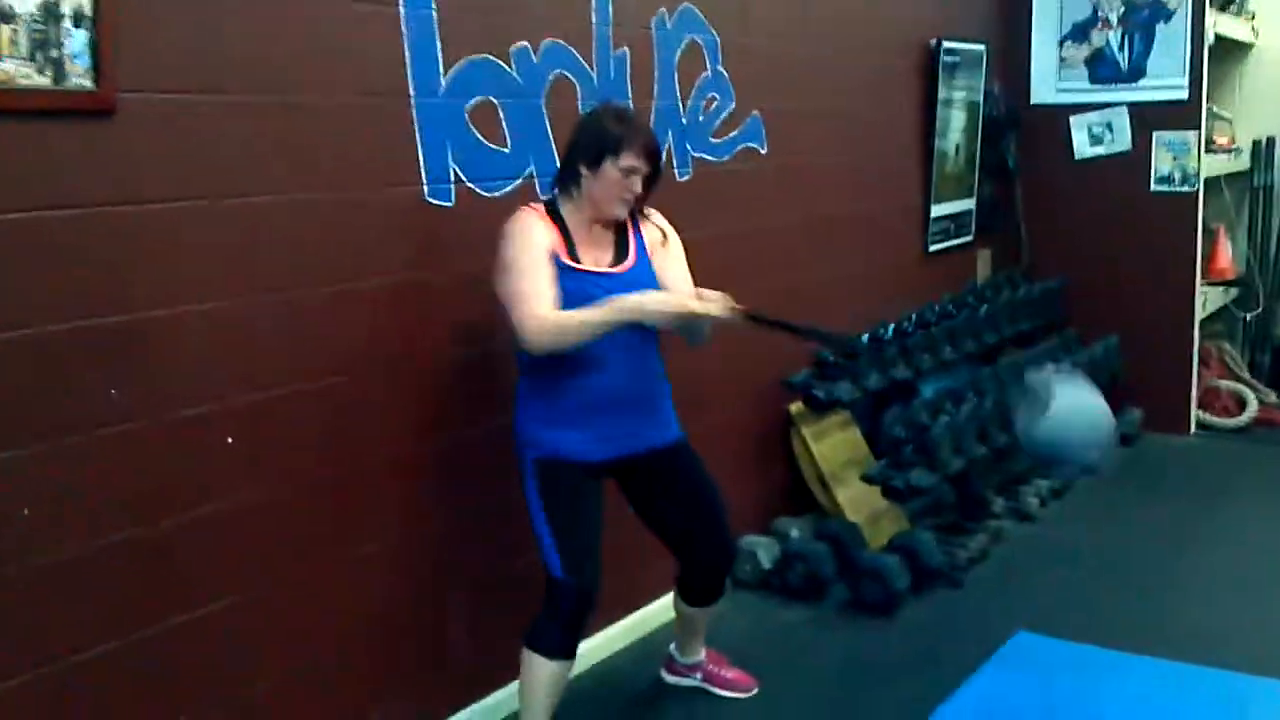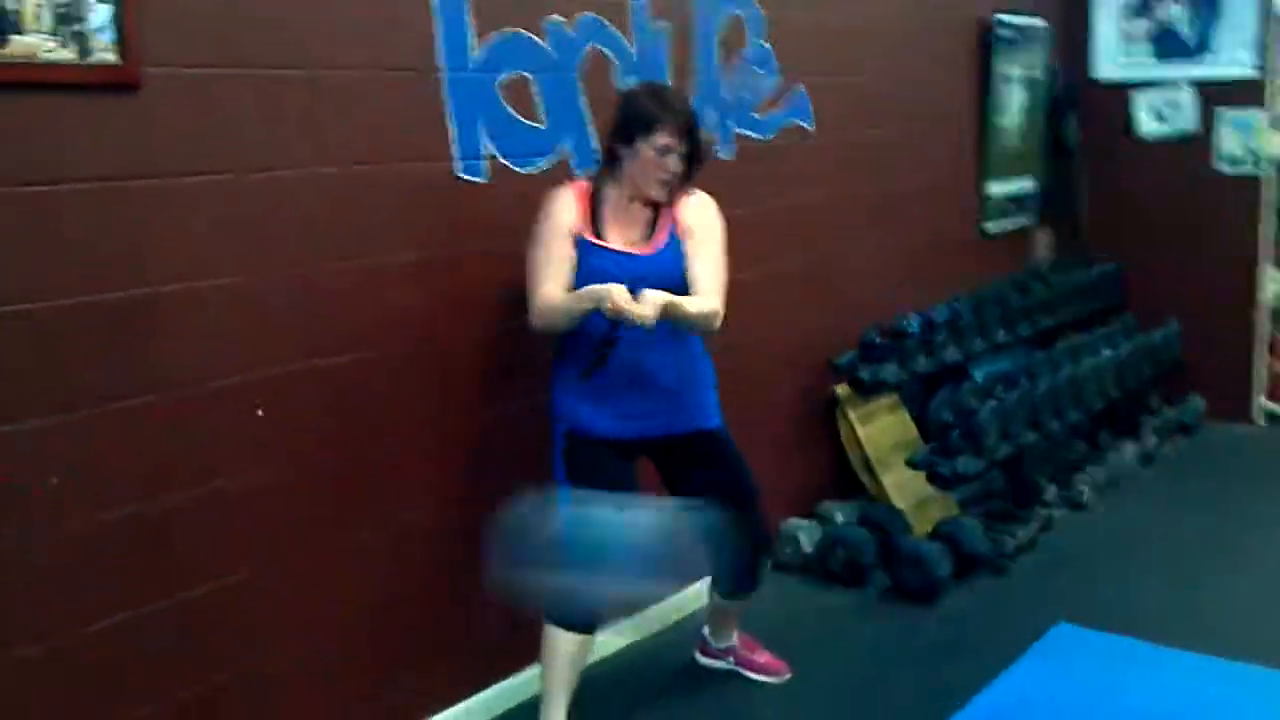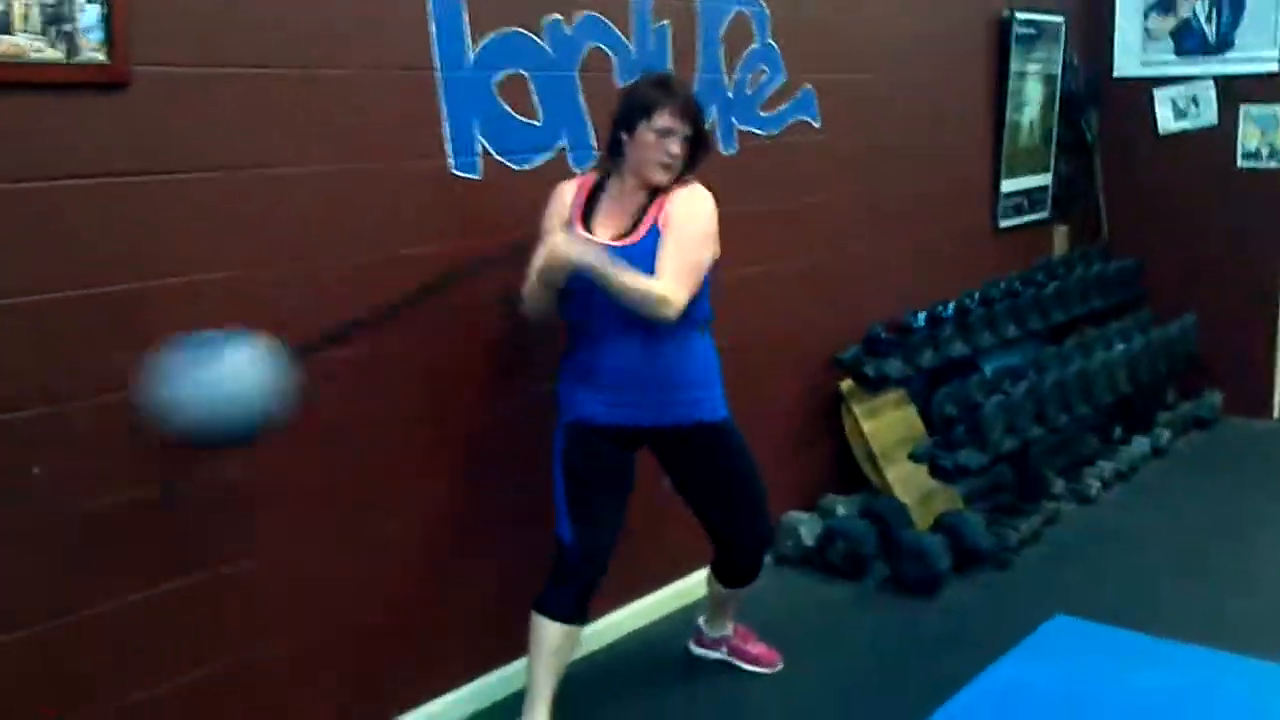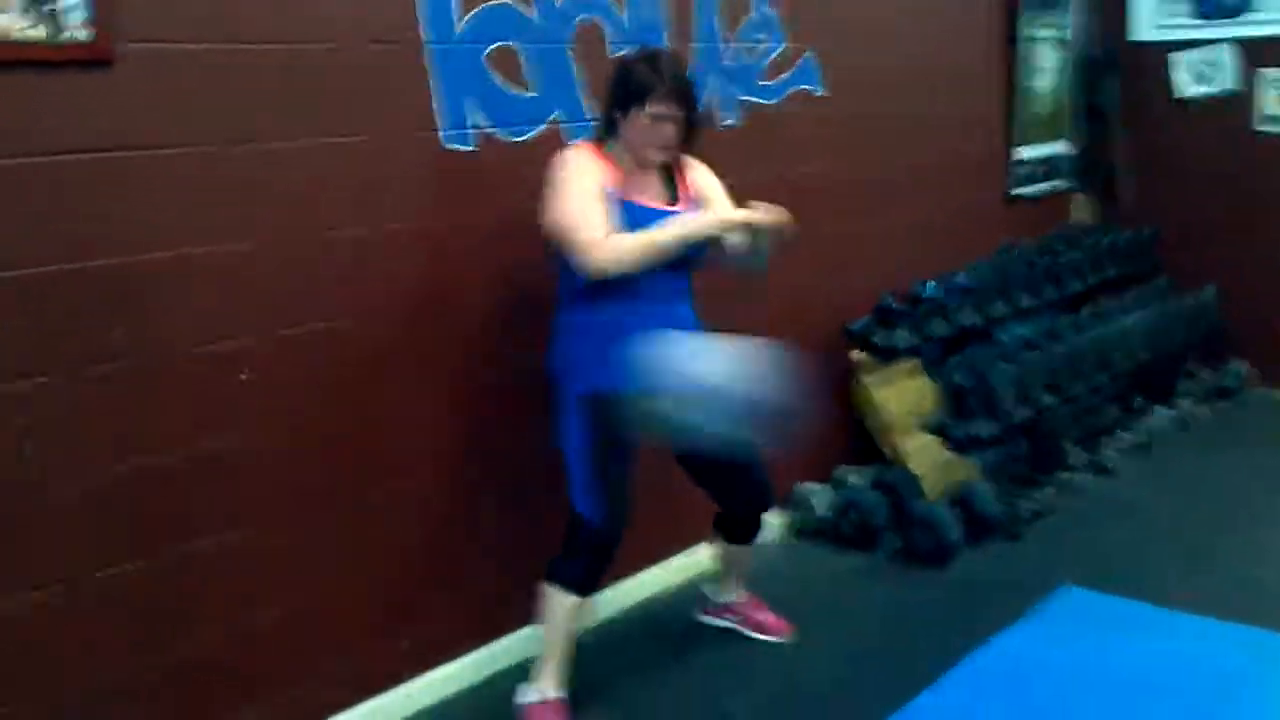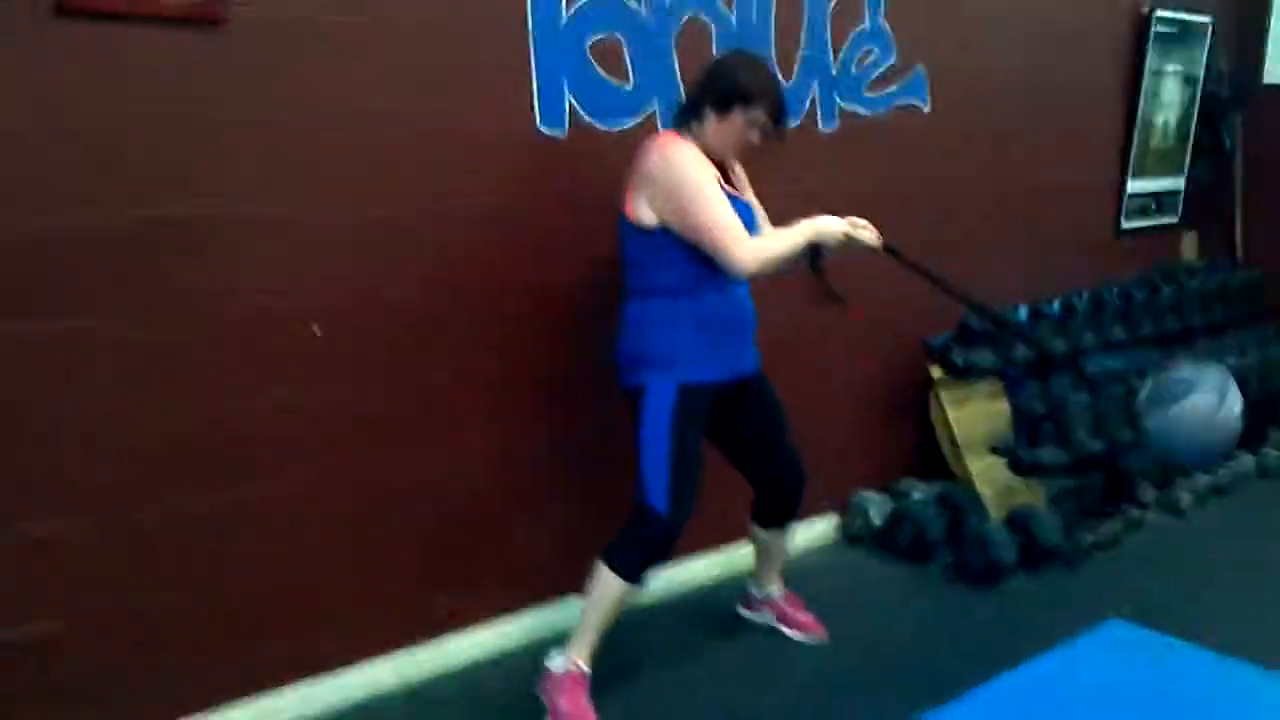
dt=0.2s
person 1, frame 1
left shoulder: (650, 229)
right shoulder: (532, 229)
left elbow: (687, 315)
right elbow: (535, 333)
left wrist: (702, 308)
right wrist: (621, 309)
left hip: (648, 430)
right hip: (562, 443)
left knee: (714, 551)
right knee: (572, 593)
left ankle: (688, 659)
person 1, frame 2
left shoulder: (695, 209)
right shoulder: (570, 206)
left elbow: (710, 313)
right elbow: (544, 313)
left wrist: (661, 305)
right wrist: (600, 301)
left hip: (684, 415)
right hip: (593, 418)
left knee: (748, 542)
left ankle: (720, 640)
person 1, frame 3
left shoulder: (691, 201)
right shoulder: (574, 198)
left elbow: (667, 302)
right elbow: (534, 305)
left wrist: (591, 264)
right wrist: (554, 265)
left hip: (690, 404)
right hip: (598, 407)
left knee: (750, 532)
right knee: (580, 556)
left ankle: (717, 631)
person 1, frame 4
left shoulder: (686, 172)
right shoulder: (579, 167)
left elbow: (731, 246)
right elbow: (598, 259)
left wrist: (754, 223)
right wrist: (696, 220)
right hip: (599, 378)
left knee: (747, 488)
right knee: (596, 524)
left ankle: (726, 599)
person 1, frame 5
left shoulder: (722, 167)
right shoulder: (673, 160)
left elbow: (758, 244)
right elbow: (741, 259)
left wrist: (833, 234)
right wrist: (813, 228)
left hip: (730, 362)
right hip: (671, 370)
left knee: (783, 475)
right knee: (662, 516)
left ankle: (765, 594)
